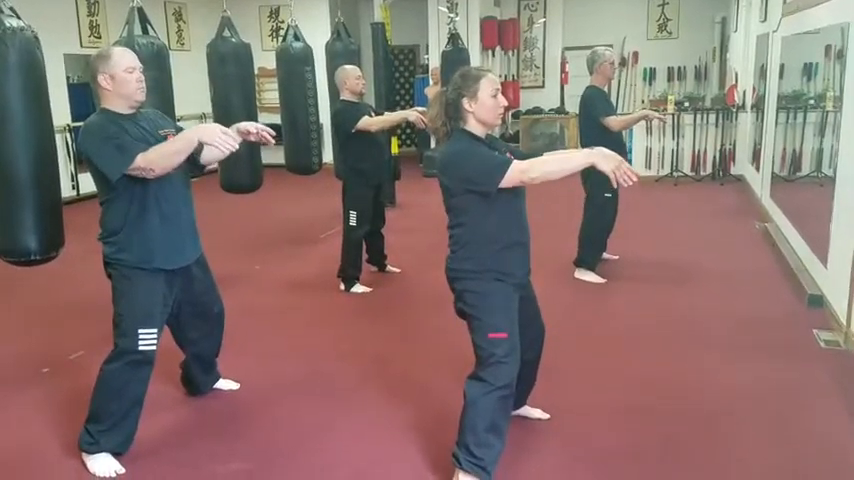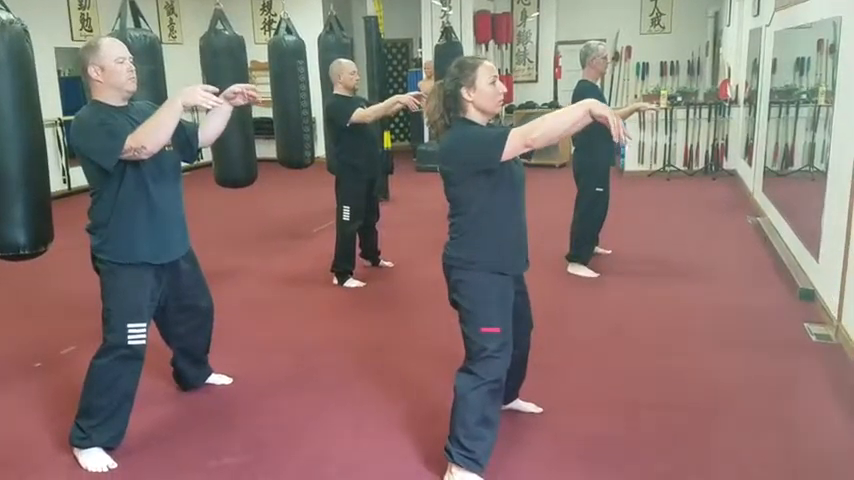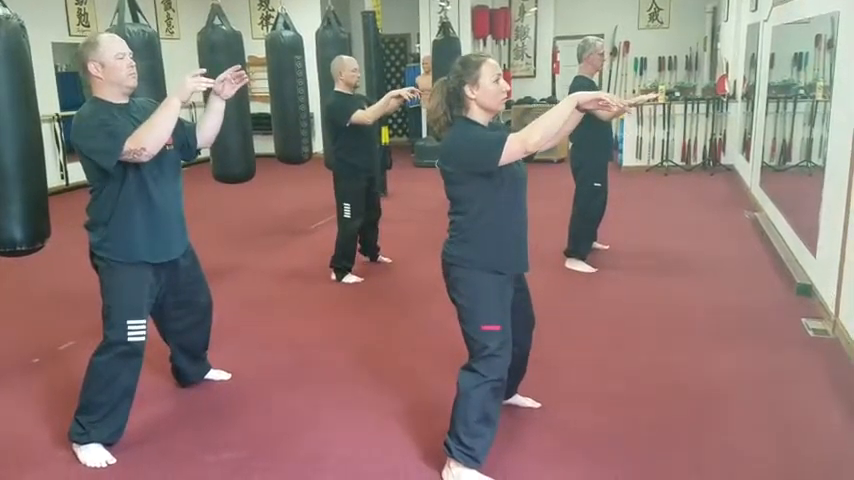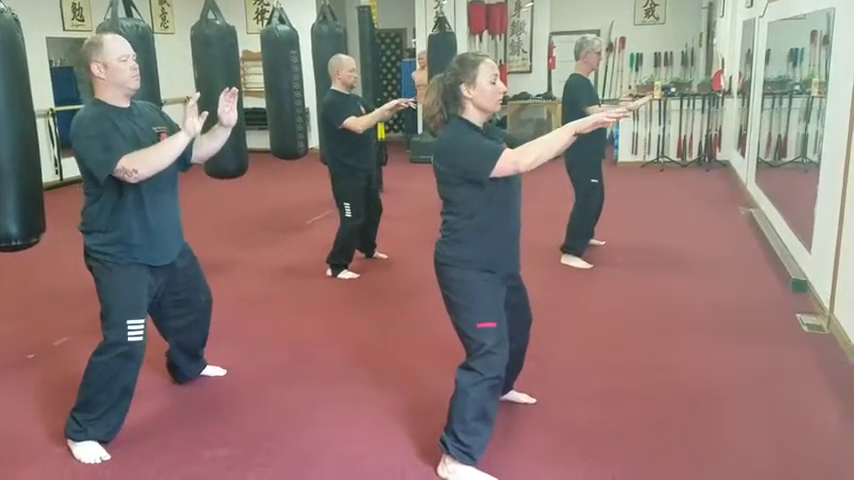
dt=0.5s
person 1, frame 1
left shoulder: (156, 119)
right shoulder: (98, 130)
left elbow: (200, 158)
right elbow: (147, 165)
left wrist: (235, 134)
right wrist: (197, 132)
left hip: (184, 249)
right hip: (137, 260)
left knee: (206, 316)
right knee: (134, 350)
left ankle: (202, 377)
right ankle: (97, 444)
person 1, frame 2
left shoulder: (147, 110)
right shoulder: (89, 122)
left elbow: (197, 140)
right elbow: (140, 146)
left wrist: (224, 105)
right wrist: (179, 100)
left hip: (172, 244)
right hip: (126, 255)
left knee: (195, 312)
right knee: (124, 345)
left ankle: (193, 372)
right ankle: (89, 439)
person 1, frame 3
left shoulder: (148, 107)
right shoulder: (90, 120)
left elbow: (197, 142)
right elbow: (141, 149)
left wrist: (218, 99)
right wrist: (177, 97)
left hip: (172, 242)
right hip: (125, 253)
left knee: (194, 309)
right knee: (124, 342)
left ankle: (192, 368)
right ankle: (87, 434)
person 1, frame 4
left shoulder: (150, 113)
right shoulder: (90, 123)
left elbow: (192, 156)
right elbow: (132, 169)
left wrist: (224, 126)
right wrist: (184, 132)
left hip: (168, 245)
right hip: (120, 254)
left knee: (195, 305)
right knee: (124, 342)
left ankle: (188, 366)
right ankle: (84, 431)
person 2, frame 1
left shoulder: (491, 146)
right shoulder: (459, 154)
left elbow: (536, 160)
right elbow: (528, 173)
left wrist: (594, 155)
right wrist: (593, 156)
left hip: (509, 269)
right hip: (480, 276)
left knee: (530, 337)
right knee: (497, 364)
left ankle: (512, 403)
person 2, frame 2
left shoulder: (487, 134)
right shoulder: (461, 141)
left elbow: (535, 137)
right elbow: (531, 137)
left wrist: (589, 113)
right wrist: (588, 106)
left hip: (503, 262)
right hip: (476, 268)
left knee: (517, 333)
right knee: (488, 356)
left ankle: (504, 396)
person 2, frame 3
left shoulder: (492, 133)
right shoulder: (461, 141)
left elbow: (544, 141)
right elbow: (528, 142)
left wrist: (581, 108)
right wrist: (574, 99)
left hip: (503, 262)
right hip: (475, 268)
left knee: (519, 330)
right knee: (489, 354)
left ankle: (504, 391)
person 2, frame 4
left shoulder: (488, 133)
right shoulder: (455, 142)
left elbow: (525, 152)
right elbow: (520, 161)
left wrist: (581, 127)
right wrist: (576, 126)
left hip: (497, 261)
right hip: (467, 266)
left knee: (516, 326)
right knee: (487, 351)
left ankle: (498, 389)
person 3, frame 1
left shoulder: (599, 94)
right shoulder: (592, 96)
left elbow: (612, 125)
right elbow: (614, 124)
left wrist: (637, 121)
right wrist: (643, 114)
right hip: (597, 166)
left knee: (607, 210)
right knee: (596, 212)
left ankle: (597, 250)
right ankle: (583, 266)
person 3, frame 2
left shoulder: (591, 88)
right shoulder: (585, 90)
left wrist: (631, 110)
right wrist: (636, 107)
left hip: (597, 158)
right hip: (589, 159)
left knee: (598, 204)
right knee: (588, 206)
left ankle: (589, 245)
right ankle: (576, 260)
person 3, frame 3
left shoulder: (587, 83)
right shoulder: (581, 85)
left elbow: (602, 112)
right elbow: (604, 114)
left wrist: (625, 104)
right wrist: (632, 102)
left hip: (594, 153)
right hip: (586, 155)
left knee: (597, 199)
right knee: (587, 201)
left ankle: (588, 240)
right ankle: (574, 256)
person 3, frame 4
left shoulder: (582, 82)
right shoulder: (576, 84)
left elbow: (595, 112)
right elbow: (596, 114)
left wrist: (618, 108)
right wrist: (628, 108)
left hip: (588, 153)
right hip: (580, 154)
left knee: (595, 196)
right knee: (586, 199)
left ankle: (585, 236)
right ankle: (570, 252)
person 4, frame 1
left shoulder: (364, 107)
right shoulder: (343, 111)
left elbow: (386, 118)
right elbow: (373, 125)
left wrist: (410, 112)
right wrist: (406, 115)
left hip: (375, 176)
right hip: (357, 179)
left knee: (376, 222)
right knee: (356, 227)
left ankle: (378, 261)
right ankle: (348, 279)
person 4, frame 2
left shoulder: (358, 100)
right shoulder: (335, 106)
left elbow: (383, 111)
right elbow: (367, 116)
left wrist: (404, 100)
right wrist: (397, 98)
left hip: (368, 171)
right hip: (351, 174)
left knee: (370, 217)
right knee: (349, 222)
left ankle: (372, 256)
right ankle: (341, 274)
person 4, frame 3
left shoulder: (358, 98)
right shoulder: (335, 103)
left elbow: (385, 110)
right elbow: (367, 118)
left wrist: (400, 97)
right wrist: (390, 95)
left hip: (368, 168)
right hip: (349, 172)
left knee: (372, 212)
right knee: (351, 220)
left ankle: (371, 252)
right ankle: (340, 269)
person 4, frame 4
left shoulder: (355, 99)
right shoulder: (331, 103)
left elbow: (378, 117)
right elbow: (358, 126)
left wrist: (394, 108)
right wrist: (385, 107)
left hip: (365, 167)
right hip: (346, 171)
left knee: (373, 209)
right knee: (353, 218)
left ankle: (368, 248)
right ankle: (336, 265)
